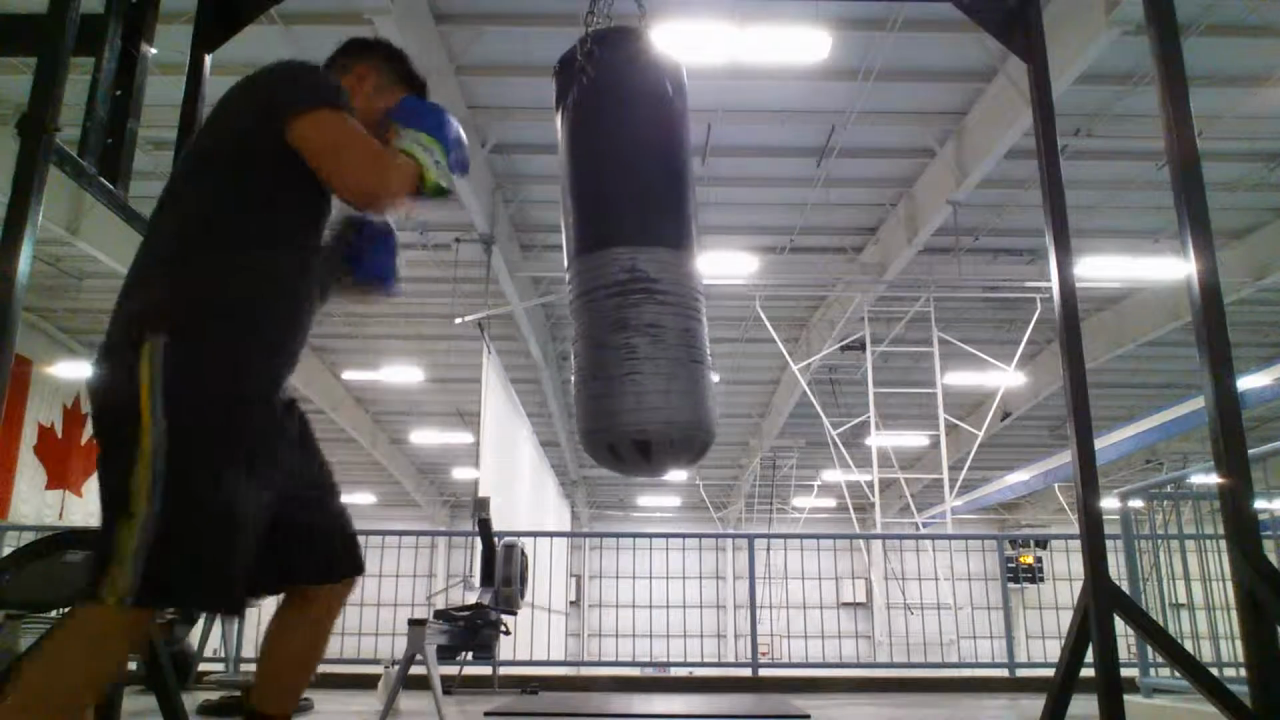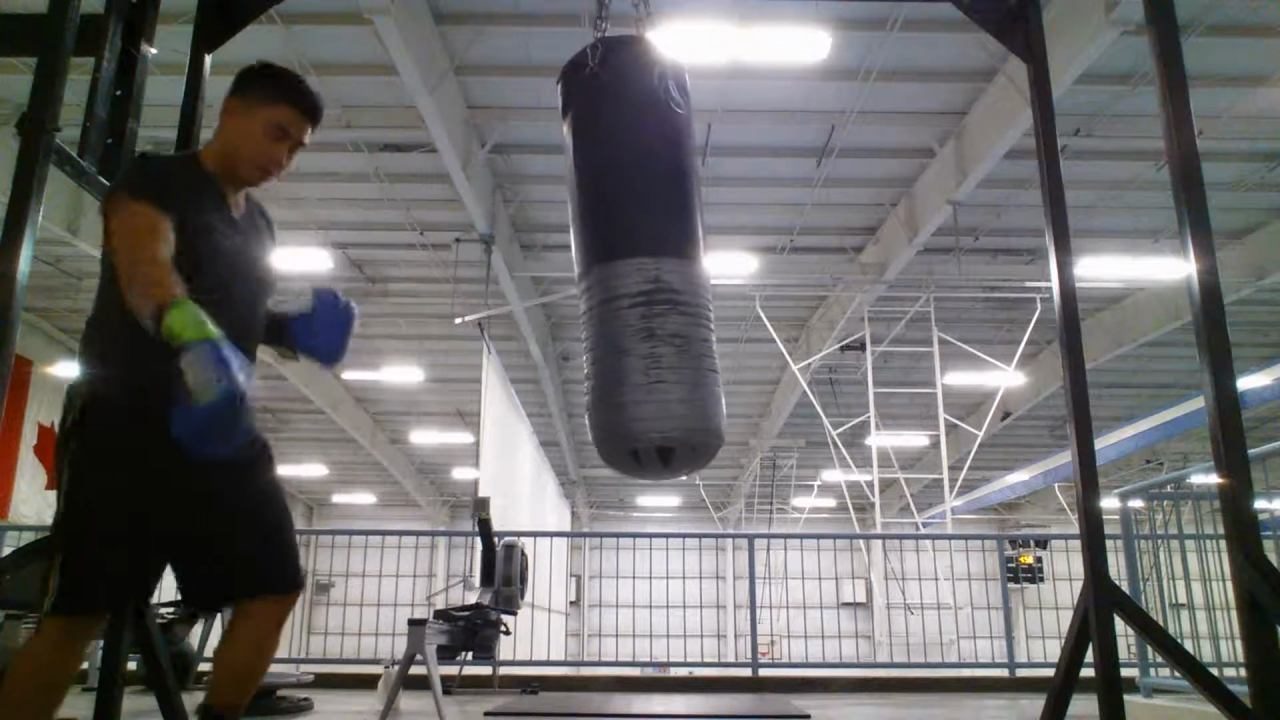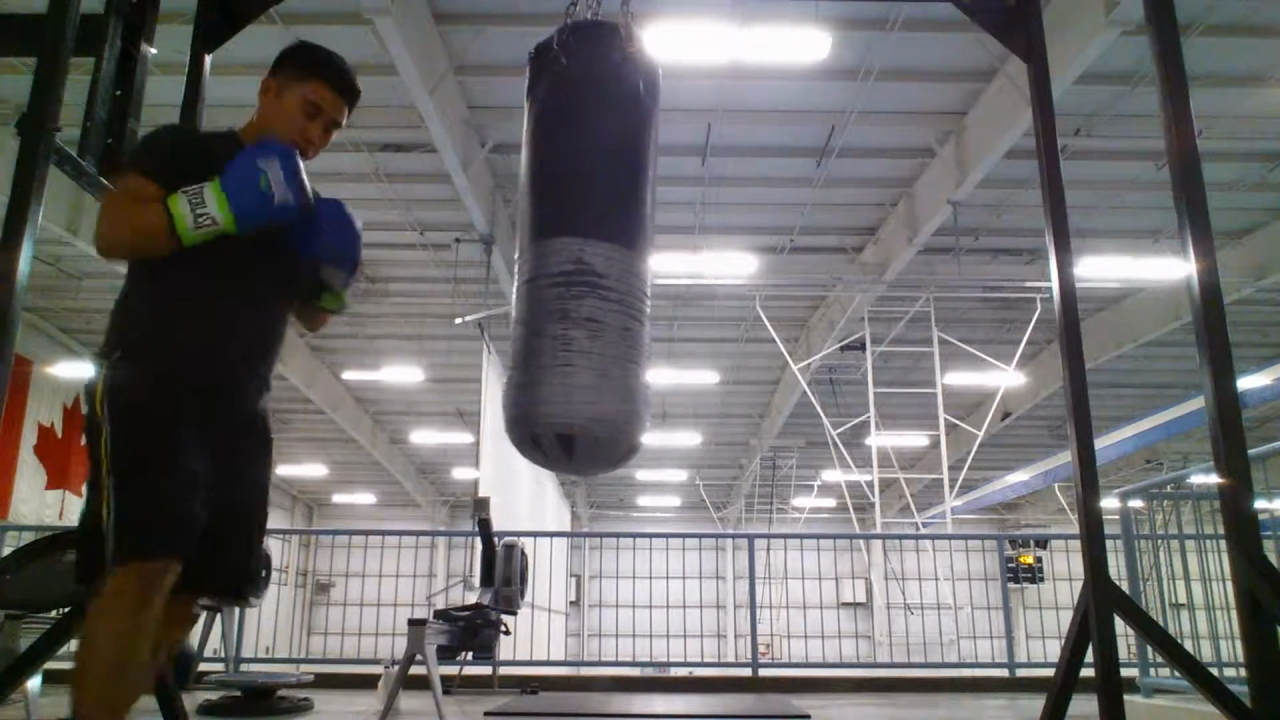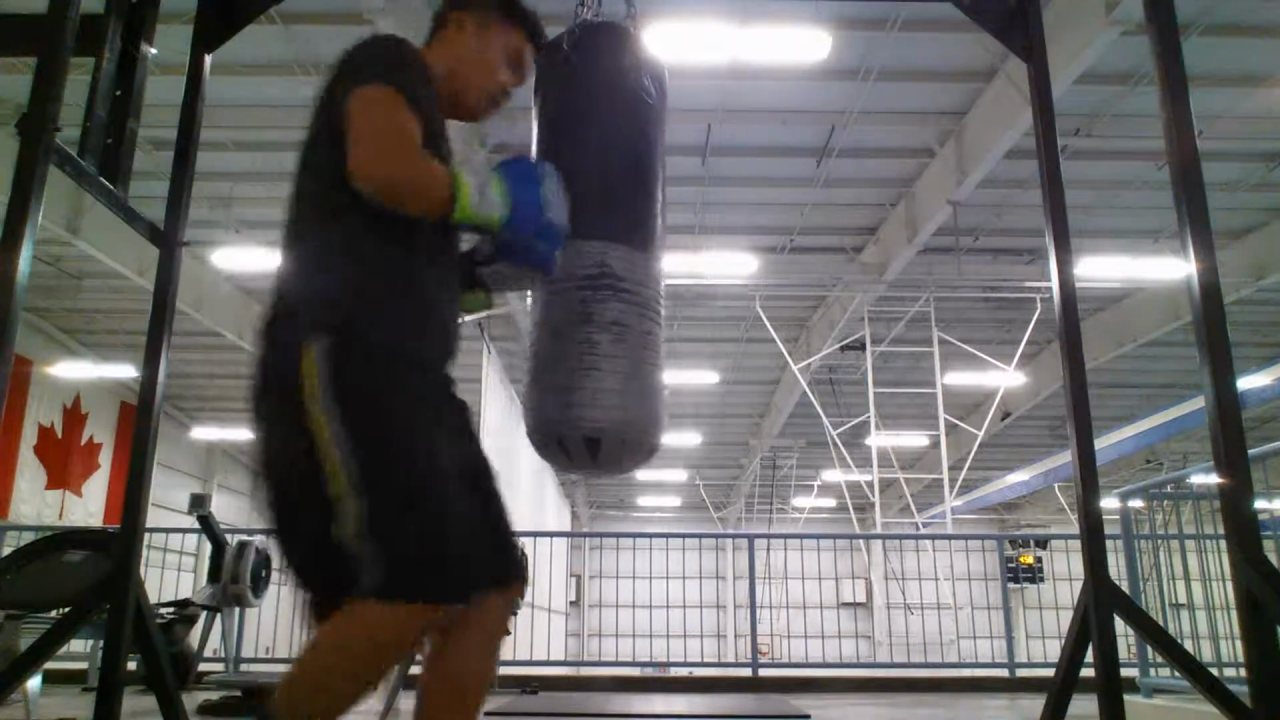
dt=0.7s
person 1, frame 1
left shoulder: (287, 165)
right shoulder: (292, 85)
right elbow: (369, 185)
right wrist: (429, 153)
left hip: (247, 397)
right hip: (182, 369)
left knee: (327, 576)
right knee: (137, 599)
person 1, frame 2
left shoulder: (255, 224)
right shoulder: (154, 178)
right elbow: (145, 267)
left wrist: (294, 330)
right wrist: (203, 348)
left hip: (219, 440)
right hip: (122, 427)
left knee: (274, 593)
right knee: (77, 617)
person 1, frame 3
left shoulder: (303, 204)
right shoulder: (180, 148)
left elbow: (312, 313)
right elbow: (115, 231)
left wrist: (331, 268)
right wrist: (226, 202)
left hip: (238, 412)
right hip: (147, 387)
left knee: (185, 591)
right knee: (146, 568)
person 1, frame 4
left shoulder: (420, 126)
right shoulder: (387, 64)
right elbow: (382, 169)
left wrist: (497, 259)
right wrist: (497, 200)
left hip: (411, 384)
right hip: (339, 367)
left knee: (486, 599)
right knee: (412, 599)
